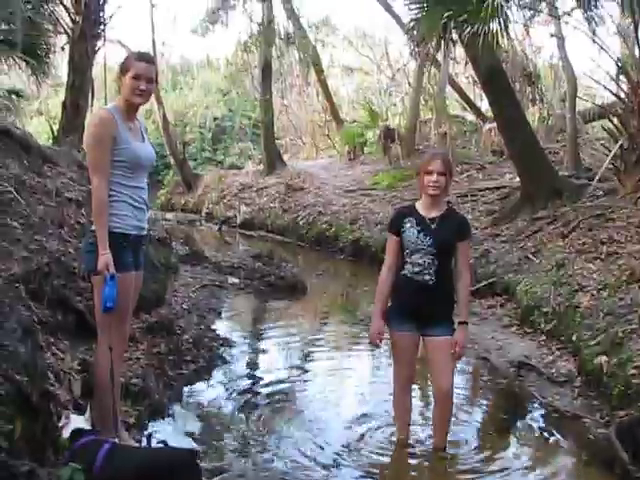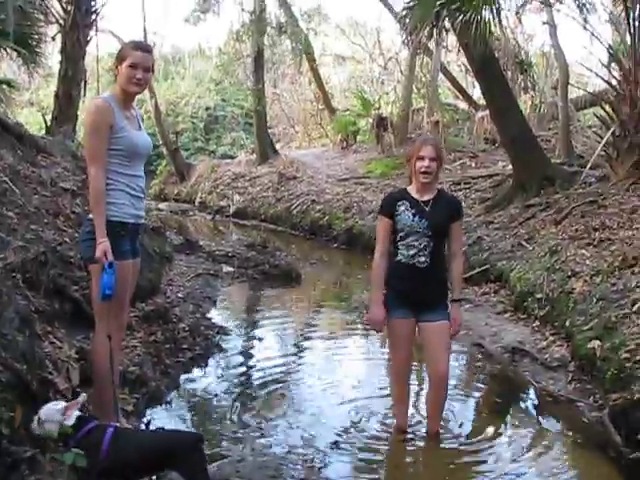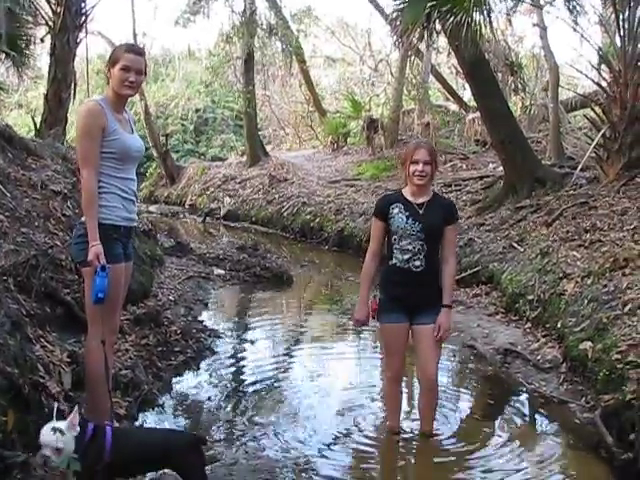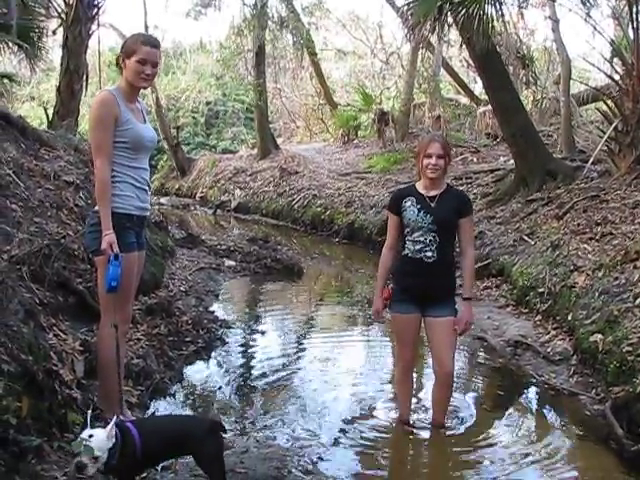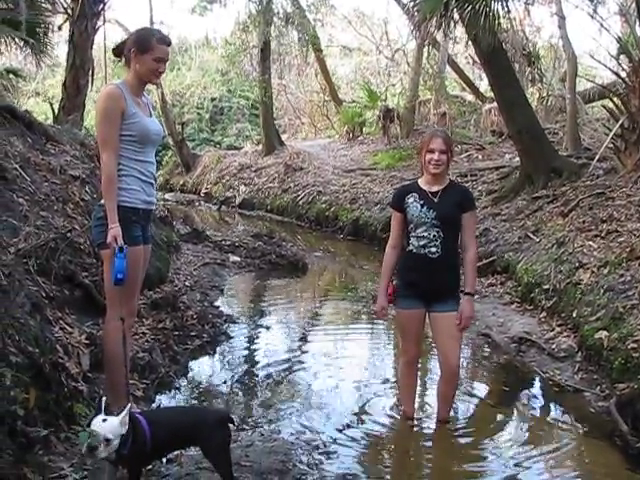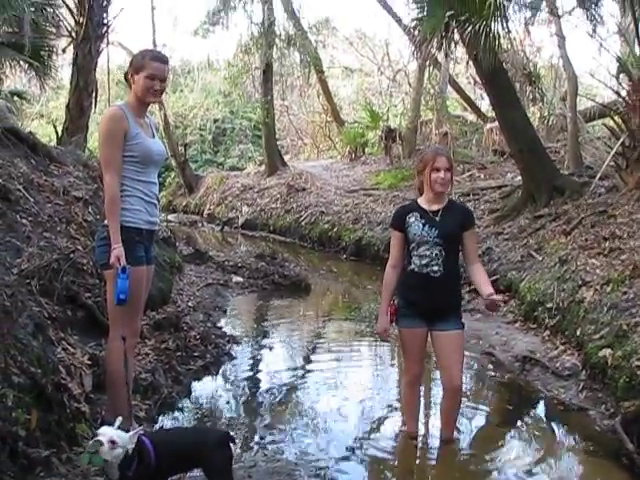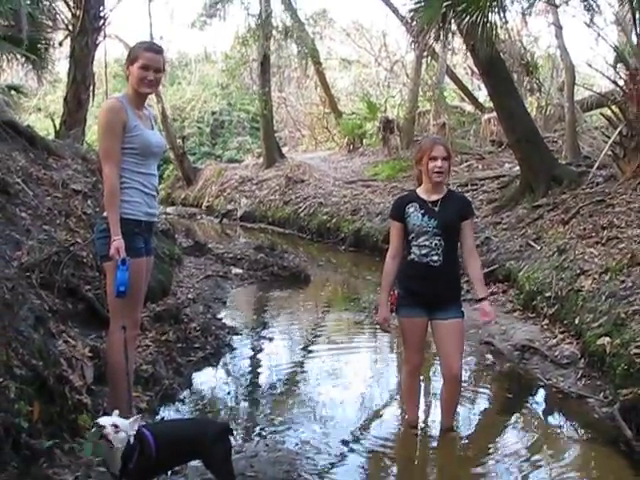
dt=0.7s
person 1, frame 1
left shoulder: (139, 126)
right shoulder: (105, 120)
right elbow: (99, 186)
left wrist: (136, 238)
right wrist: (104, 248)
left hip: (135, 237)
right hip: (113, 238)
left knee: (121, 338)
right knee: (110, 339)
left ankle: (115, 427)
right ankle: (107, 433)
person 1, frame 2
left shoulder: (135, 115)
right shoulder: (102, 108)
right elbow: (96, 174)
left wrist: (132, 227)
right wrist: (101, 236)
left hip: (132, 226)
right hip: (110, 226)
left knee: (119, 326)
right knee: (107, 327)
left ankle: (113, 414)
right ankle: (106, 420)
person 1, frame 3
left shoulder: (127, 118)
right shoulder: (94, 111)
right elbow: (88, 177)
left wrist: (124, 231)
right wrist: (94, 239)
left hip: (124, 230)
right hip: (102, 230)
left knee: (111, 330)
right knee: (100, 331)
left ankle: (104, 418)
right ankle: (100, 425)
person 1, frame 4
left shoulder: (140, 107)
right shoulder: (107, 101)
right elbow: (102, 166)
left wrist: (135, 221)
right wrist: (107, 228)
left hip: (137, 219)
right hip: (116, 219)
left knee: (124, 319)
right knee: (113, 320)
left ankle: (116, 406)
right ankle: (112, 414)
person 1, frame 5
left shoulder: (146, 101)
right shoulder: (113, 95)
right elbow: (108, 160)
left wrist: (142, 214)
right wrist: (113, 221)
left hip: (143, 212)
right hip: (121, 212)
left knee: (129, 312)
right knee: (119, 313)
left ankle: (121, 399)
right ankle: (117, 406)
person 1, frame 6
left shoulder: (150, 123)
right shoulder: (117, 116)
right elbow: (111, 181)
left wrist: (145, 235)
right wrist: (116, 242)
left hip: (146, 233)
right hip: (125, 232)
left knee: (131, 333)
right knee: (123, 333)
left ankle: (119, 419)
right ankle: (120, 426)
person 1, frame 7
left shoulder: (148, 115)
right shoulder: (115, 109)
right elbow: (110, 174)
left wrist: (143, 227)
right wrist: (116, 234)
left hip: (145, 225)
right hip: (124, 225)
left knee: (132, 324)
right knee: (124, 324)
left ankle: (120, 411)
right ankle: (123, 416)
person 2, frame 1
left shoulder: (458, 223)
right shoulder: (402, 217)
left elbow: (463, 275)
right elbow: (389, 267)
left wrist: (462, 324)
right wrist: (377, 315)
left hip: (439, 315)
right hip: (402, 310)
left knee: (444, 389)
right knee: (403, 380)
left ankle: (439, 449)
right ankle: (402, 442)
person 2, frame 2
left shoulder: (450, 205)
right shoulder: (393, 201)
left elbow: (456, 256)
right elbow: (381, 253)
left wrist: (456, 302)
right wrist: (376, 301)
left hip: (435, 300)
right hip: (398, 296)
left knee: (440, 373)
right knee: (400, 369)
left ankle: (433, 434)
right ankle: (400, 430)
person 2, frame 3
left shoulder: (445, 208)
right shoulder: (387, 204)
left elbow: (449, 260)
right elbow: (373, 254)
left wrist: (446, 308)
right wrist: (362, 301)
left hip: (428, 303)
right hip: (393, 300)
left knee: (429, 377)
right knee: (393, 372)
left ankle: (426, 436)
right ankle: (393, 433)
person 2, frame 4
left shoulder: (459, 201)
right shoulder: (401, 198)
left elbow: (467, 253)
right elbow: (390, 247)
left wrist: (467, 300)
right wrist: (378, 293)
left hip: (442, 295)
right hip: (404, 291)
left knee: (445, 370)
right knee: (404, 362)
left ankle: (437, 427)
right ankle: (403, 423)
person 2, frame 5
left shoulder: (461, 196)
right shoulder: (404, 194)
left elbow: (469, 248)
right elbow: (394, 245)
left wrist: (468, 296)
right wrist: (382, 291)
left hip: (446, 291)
right hip: (409, 288)
left knee: (451, 365)
right knee: (409, 356)
left ankle: (442, 422)
right ankle: (407, 418)
person 2, frame 6
left shoulder: (461, 214)
right shoulder: (405, 214)
left elbow: (473, 263)
right elbow: (394, 265)
left wrist: (490, 295)
right wrist: (383, 311)
left hip: (448, 310)
right hip: (411, 307)
left knee: (454, 383)
right knee: (412, 375)
left ankle: (447, 440)
right ankle: (410, 437)
person 2, frame 7
left shoulder: (460, 204)
right shoulder: (404, 204)
left elbow: (470, 254)
right elbow: (394, 255)
left wrist: (482, 298)
right wrist: (383, 301)
left hip: (447, 299)
right hip: (411, 296)
left knee: (453, 372)
right knee: (412, 364)
left ankle: (446, 429)
right ankle: (411, 426)
